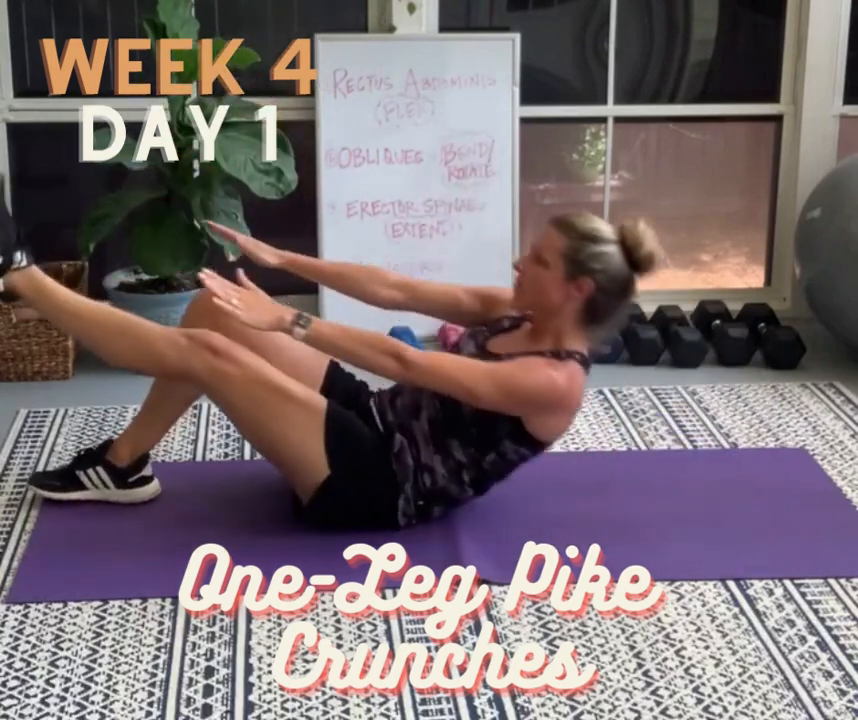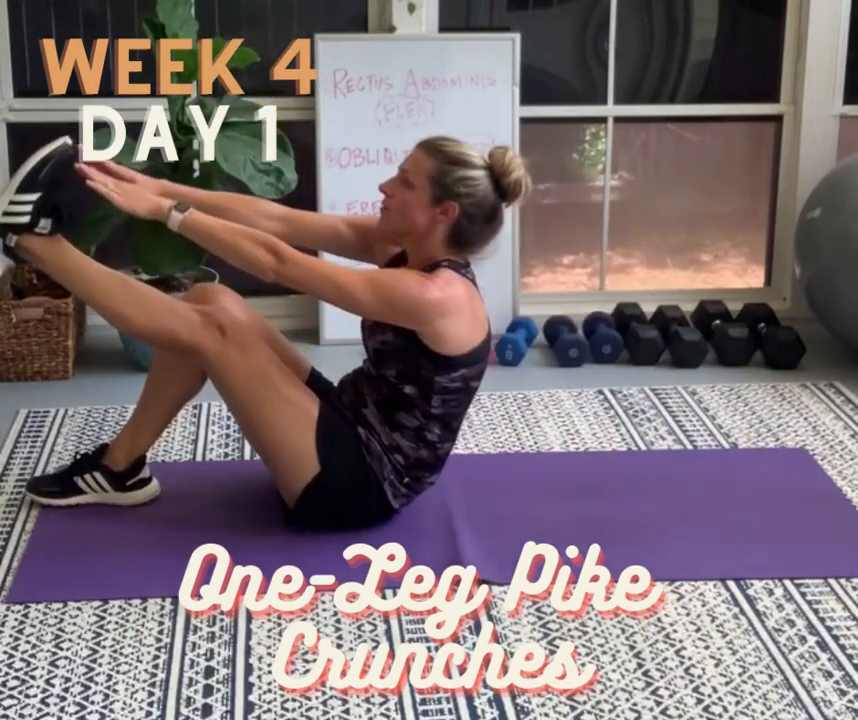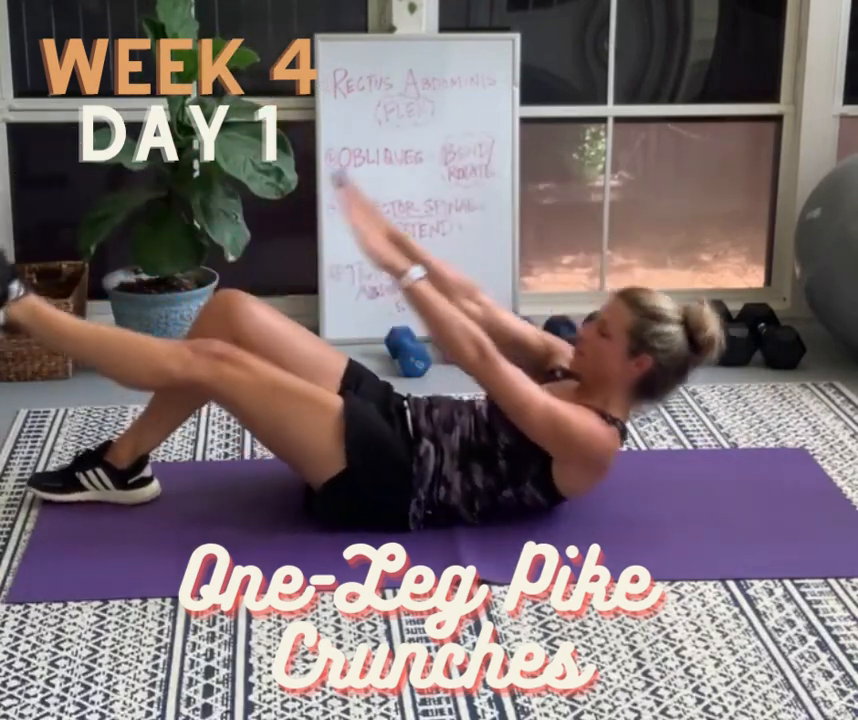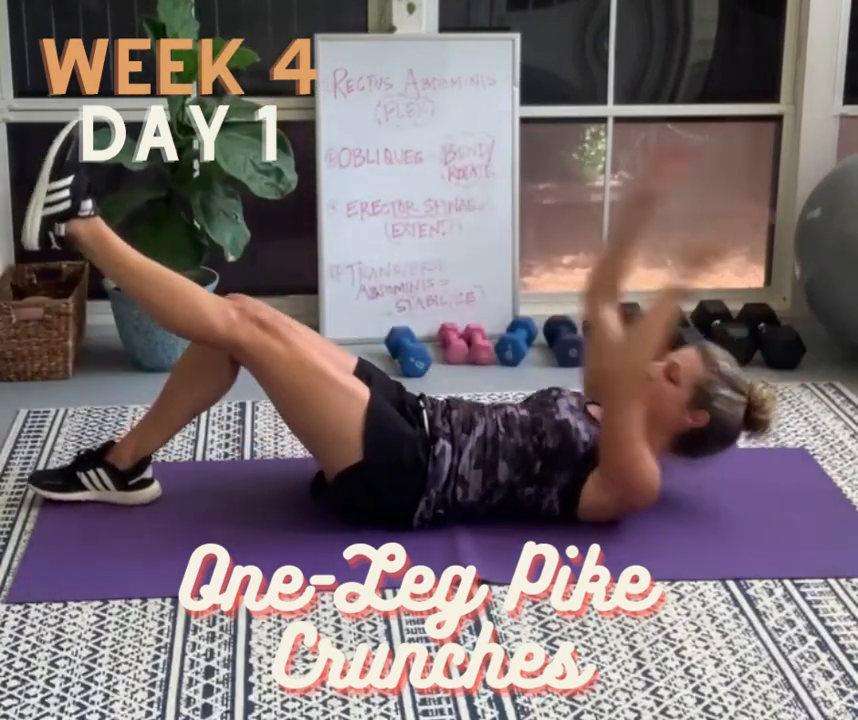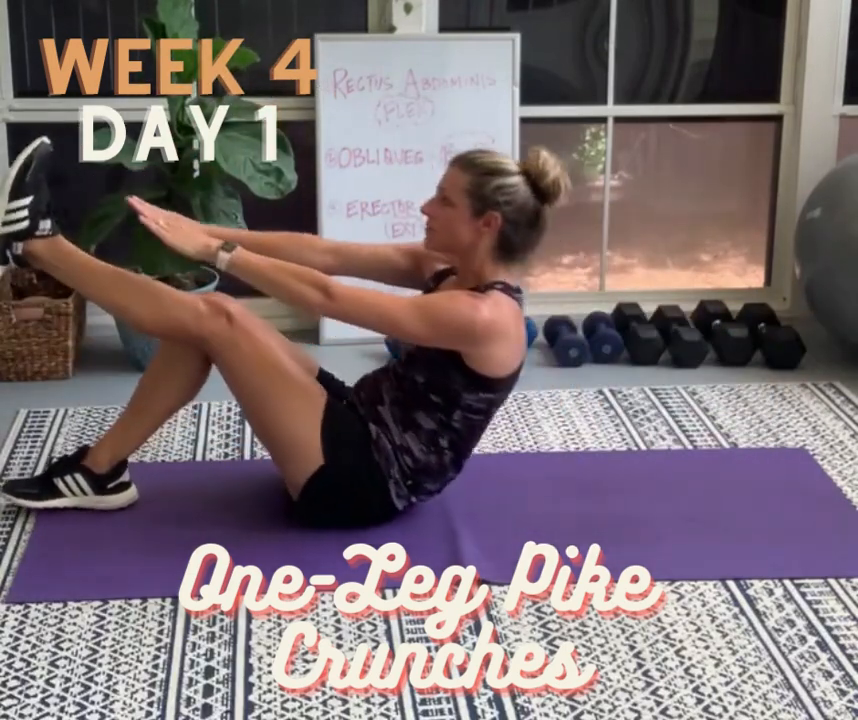
dt=1s
person 1, frame 1
left shoulder: (557, 381)
right shoulder: (518, 311)
left elbow: (407, 364)
right elbow: (398, 288)
left wrist: (289, 322)
right wrist: (284, 261)
left hip: (373, 485)
right hip: (375, 422)
left knee: (203, 351)
right knee: (216, 308)
right ankle: (122, 465)
person 1, frame 2
left shoulder: (434, 295)
right shoulder: (406, 246)
left elbow: (278, 262)
right elbow: (278, 218)
left wrist: (164, 210)
right wrist: (159, 187)
left hip: (360, 483)
right hip: (347, 428)
left knee: (211, 328)
right knee: (210, 300)
right ankle: (120, 468)
person 1, frame 3
left shoulder: (593, 443)
right shoulder: (573, 366)
left elbow: (483, 362)
right elbow: (475, 306)
left wrist: (399, 269)
right wrist: (396, 239)
left hip: (387, 482)
right hip: (395, 422)
left knee: (207, 361)
right knee: (231, 308)
right ankle: (122, 467)
person 1, frame 4
left shoulder: (632, 480)
right shoulder: (599, 417)
left elbow: (628, 395)
right elbow: (600, 310)
left wrist: (665, 304)
right wrist: (636, 213)
left hip: (397, 477)
right hip: (412, 423)
left knee: (236, 325)
right knee: (243, 310)
left ankle: (80, 226)
right ankle: (123, 466)
person 1, frame 5
left shoulder: (485, 317)
right shoulder: (450, 268)
left elbow: (327, 297)
right elbow: (327, 254)
left wrist: (217, 251)
right wrist: (211, 232)
left hip: (365, 481)
right hip: (358, 429)
left knee: (215, 319)
right knee: (207, 312)
right ankle: (99, 472)
